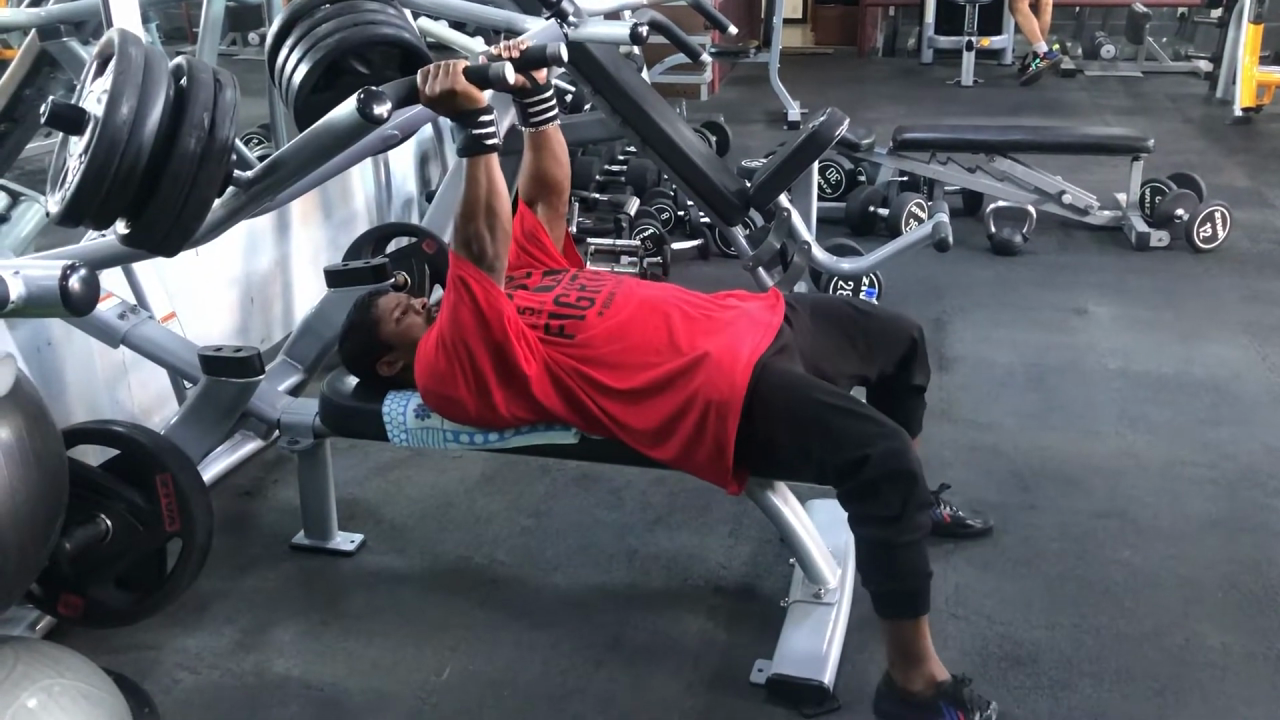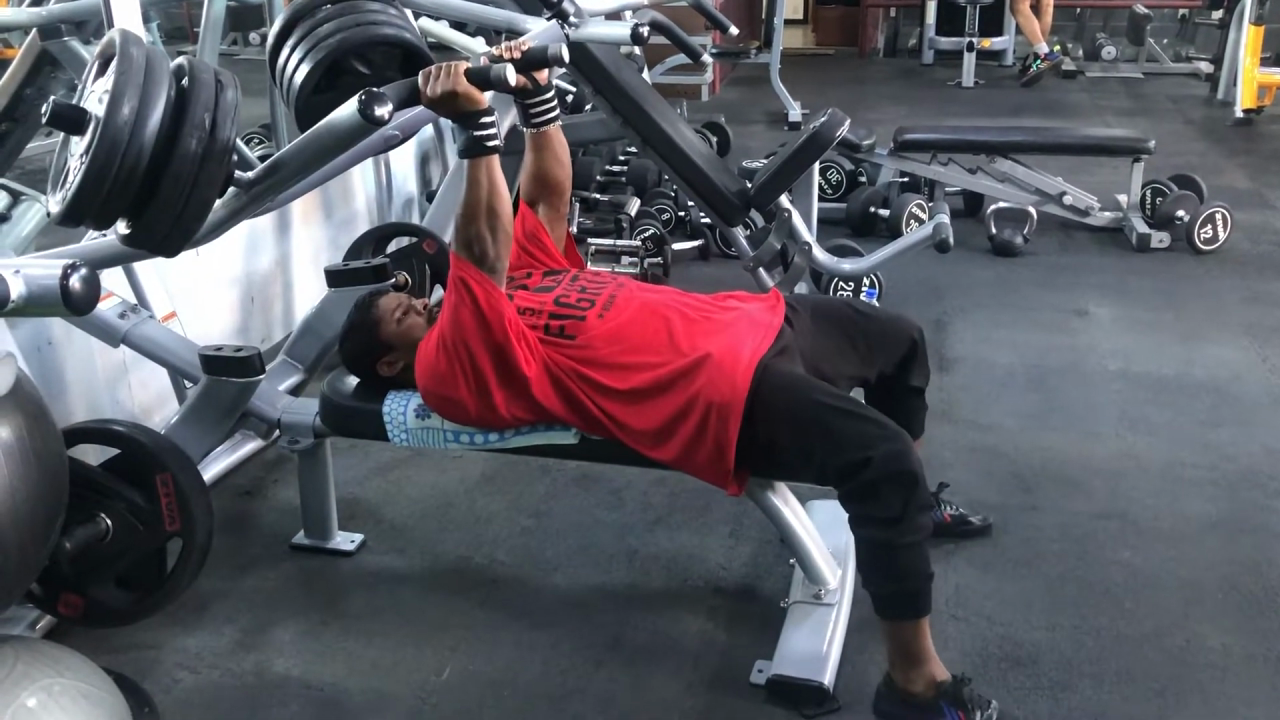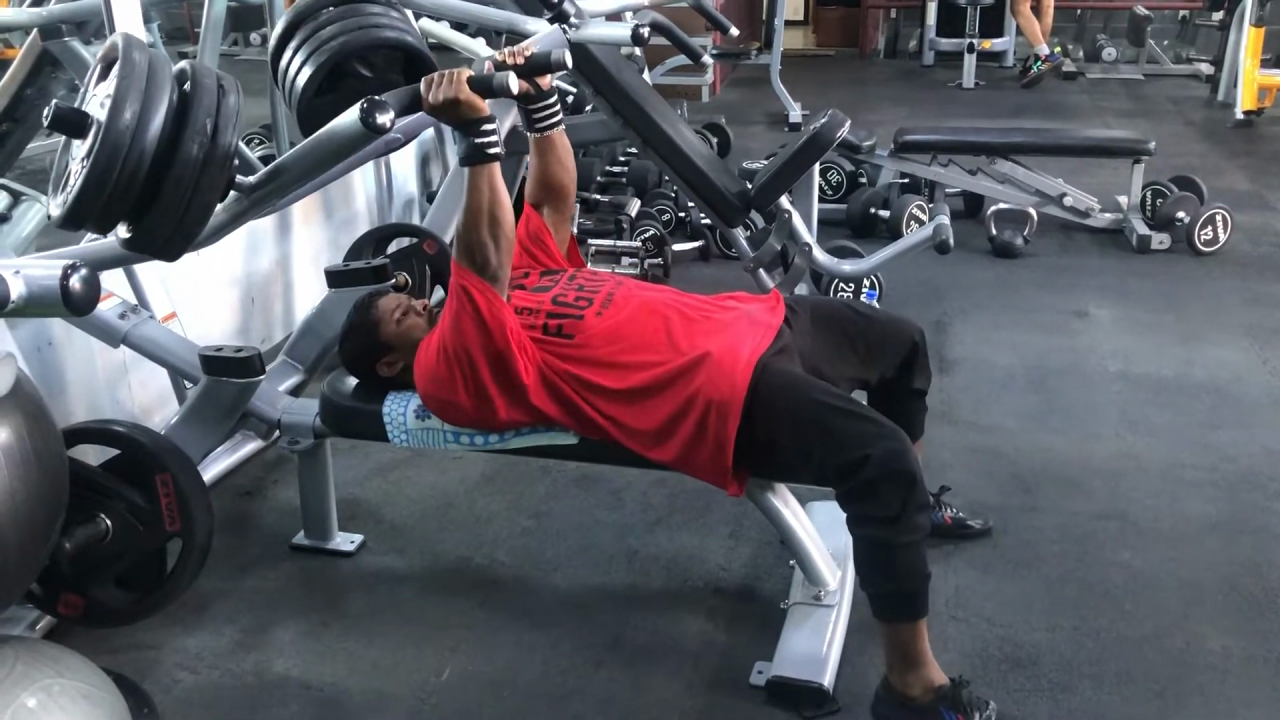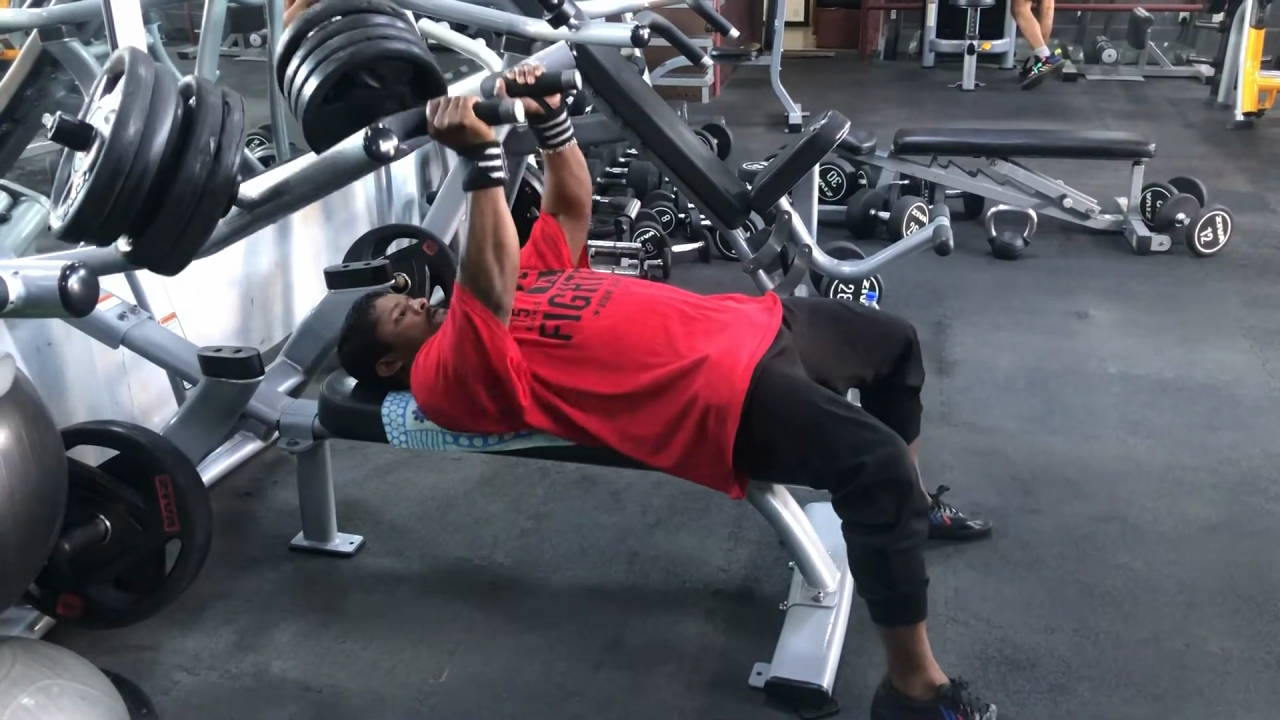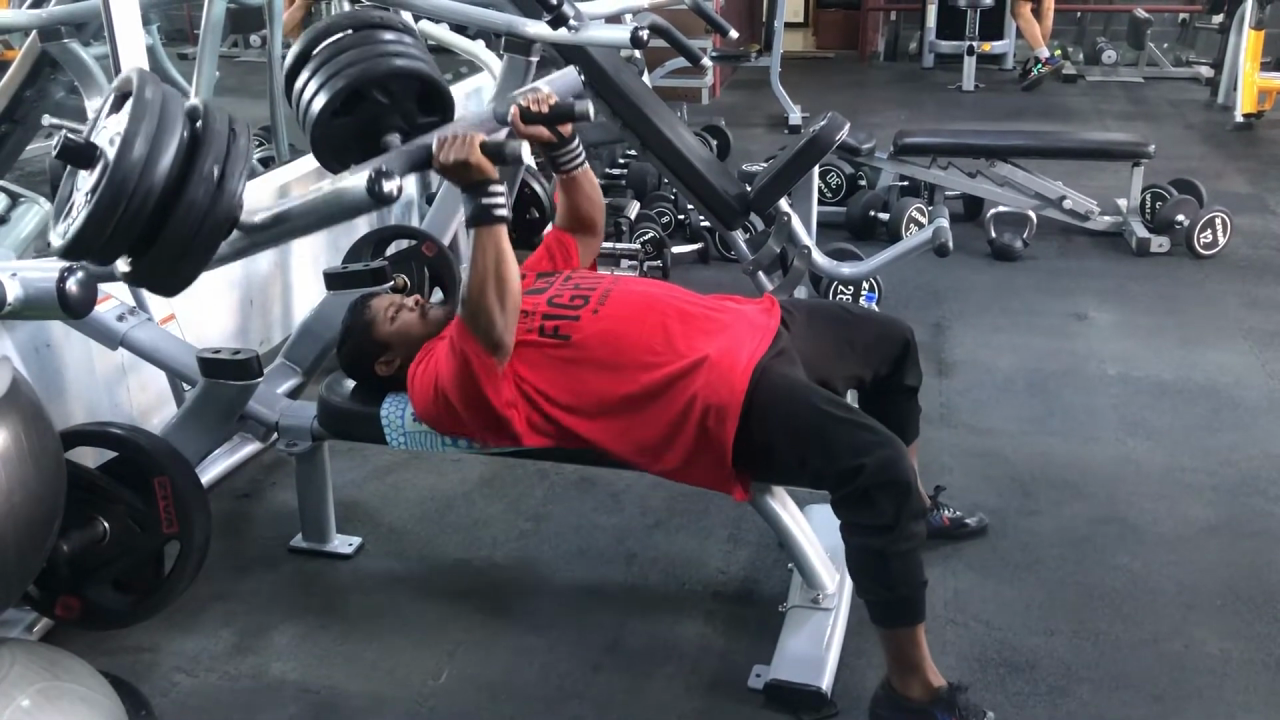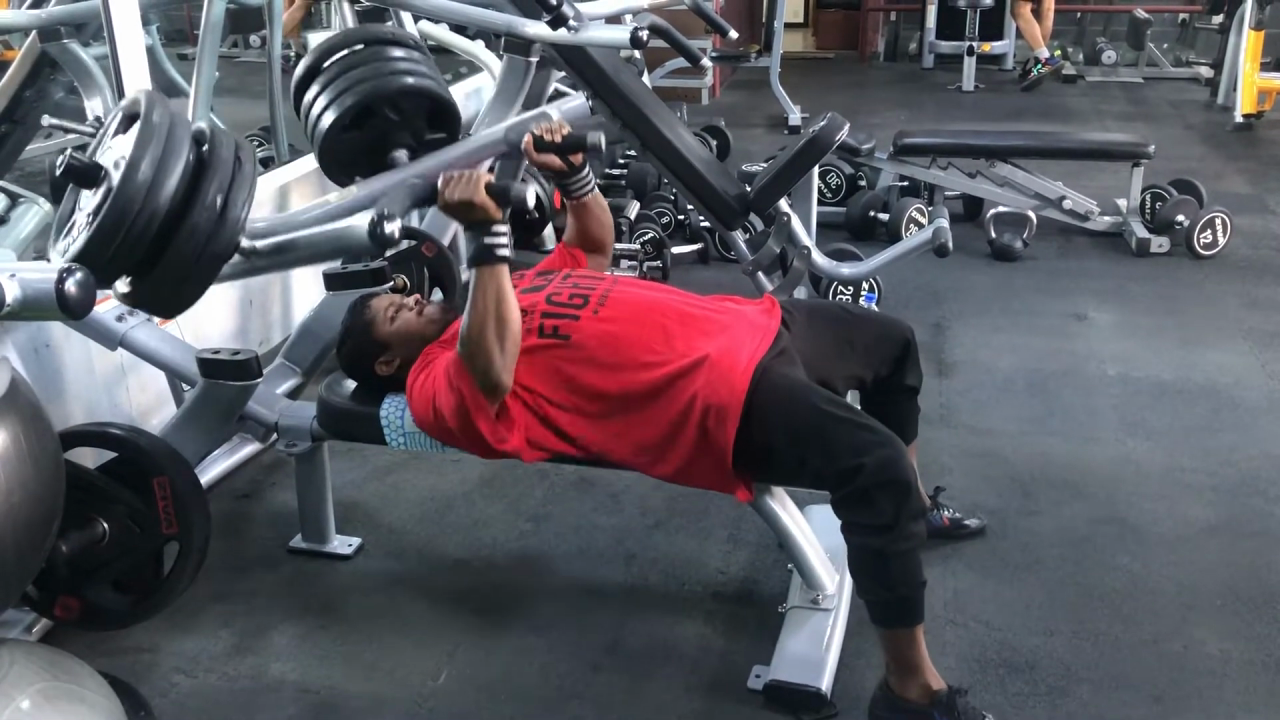
dt=0.2s
person 1, frame 1
left shoulder: (511, 283)
right shoulder: (451, 364)
left elbow: (546, 195)
right elbow: (478, 250)
left wrist: (533, 93)
right wrist: (472, 124)
right hip: (720, 389)
left knee: (900, 340)
right knee: (883, 458)
left ankle: (910, 507)
person 1, frame 2
left shoulder: (514, 283)
right shoulder: (450, 367)
left elbow: (548, 195)
right elbow: (479, 252)
left wrist: (533, 95)
right wrist: (474, 125)
right hip: (722, 391)
left knee: (901, 343)
right knee: (883, 459)
left ankle: (912, 511)
person 1, frame 3
left shoulder: (515, 281)
right shoulder: (448, 369)
left elbow: (552, 198)
right elbow: (481, 262)
left wrist: (536, 100)
right wrist: (476, 134)
right hip: (721, 390)
left knee: (901, 344)
right knee: (882, 460)
left ankle: (912, 510)
person 1, frame 4
left shoulder: (521, 277)
right shoulder: (441, 373)
left elbow: (571, 209)
right elbow: (487, 297)
left wrist: (546, 119)
right wrist: (481, 158)
right hip: (719, 392)
left knee: (894, 343)
right knee: (878, 463)
left ankle: (912, 508)
person 1, frame 5
left shoulder: (514, 284)
right shoulder: (436, 376)
left elbow: (585, 226)
right elbow: (492, 341)
left wrist: (559, 144)
right wrist: (483, 194)
right hip: (717, 393)
left knee: (891, 342)
right knee: (877, 464)
left ankle: (911, 511)
person 1, frame 6
left shoulder: (492, 301)
right shoulder: (436, 378)
left elbow: (593, 248)
right elbow: (493, 381)
left wrist: (570, 171)
right wrist: (483, 233)
right hip: (716, 394)
left knee: (892, 342)
right knee: (877, 463)
left ankle: (911, 510)
